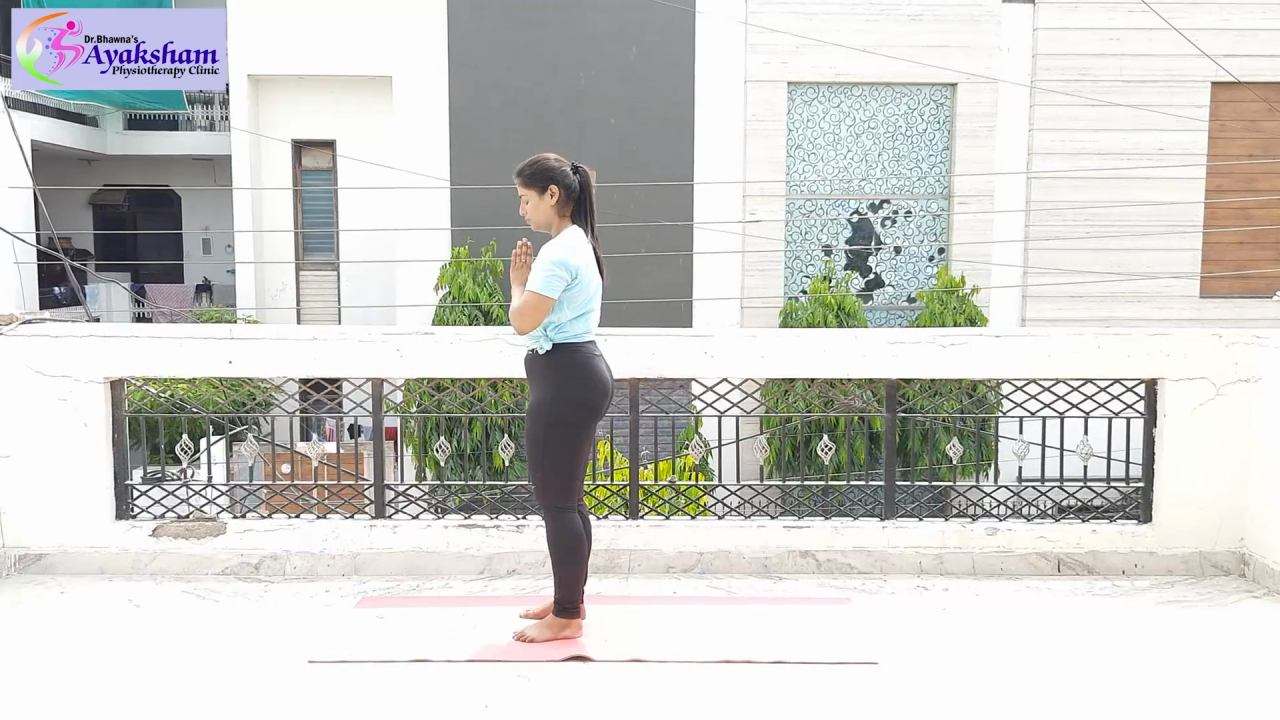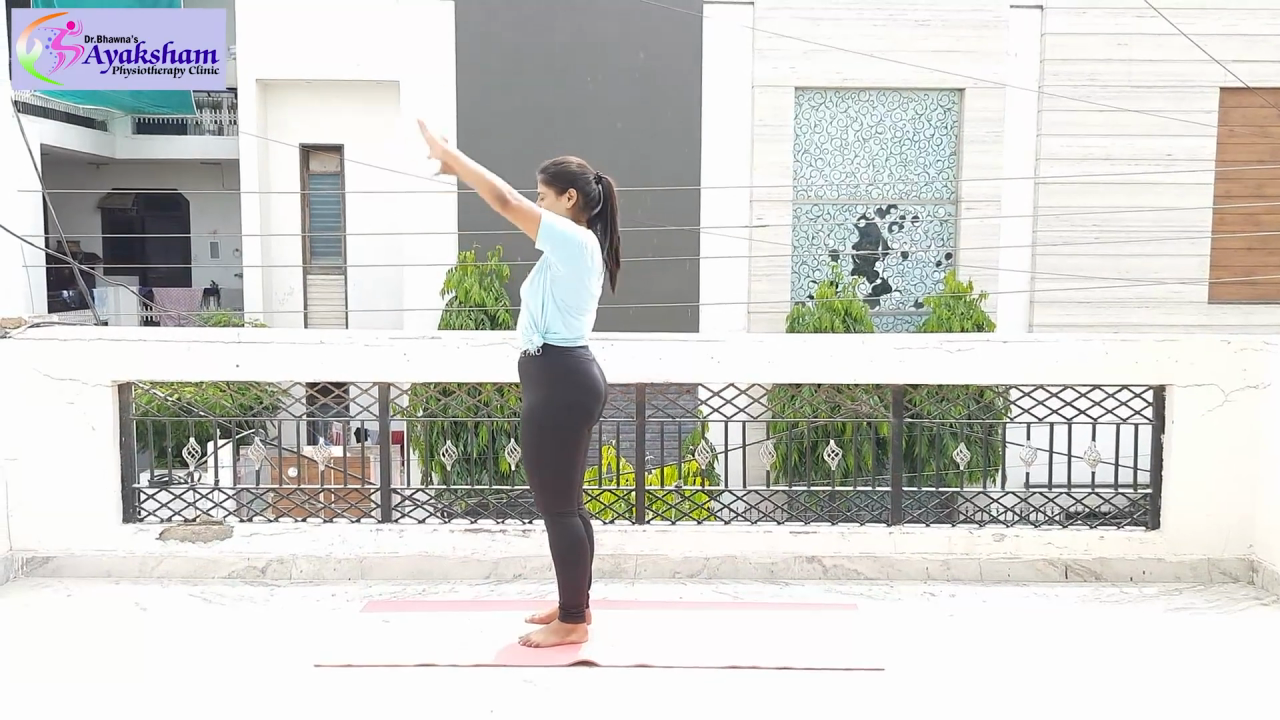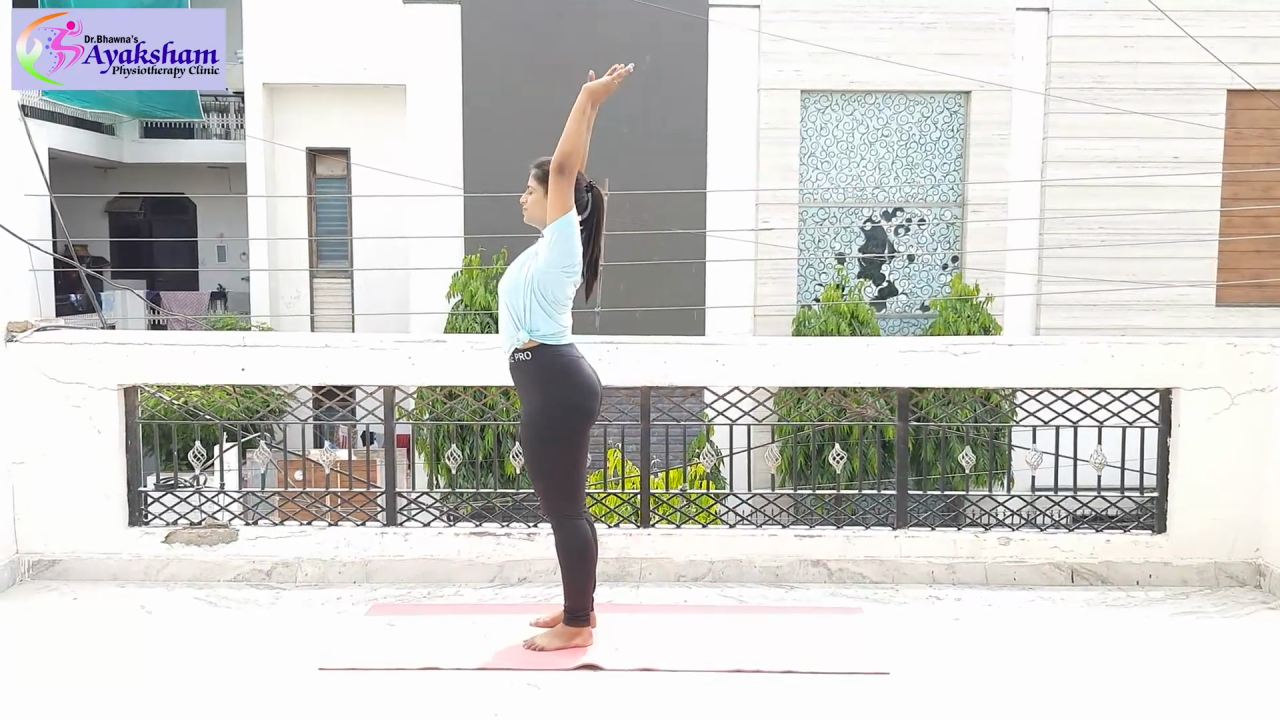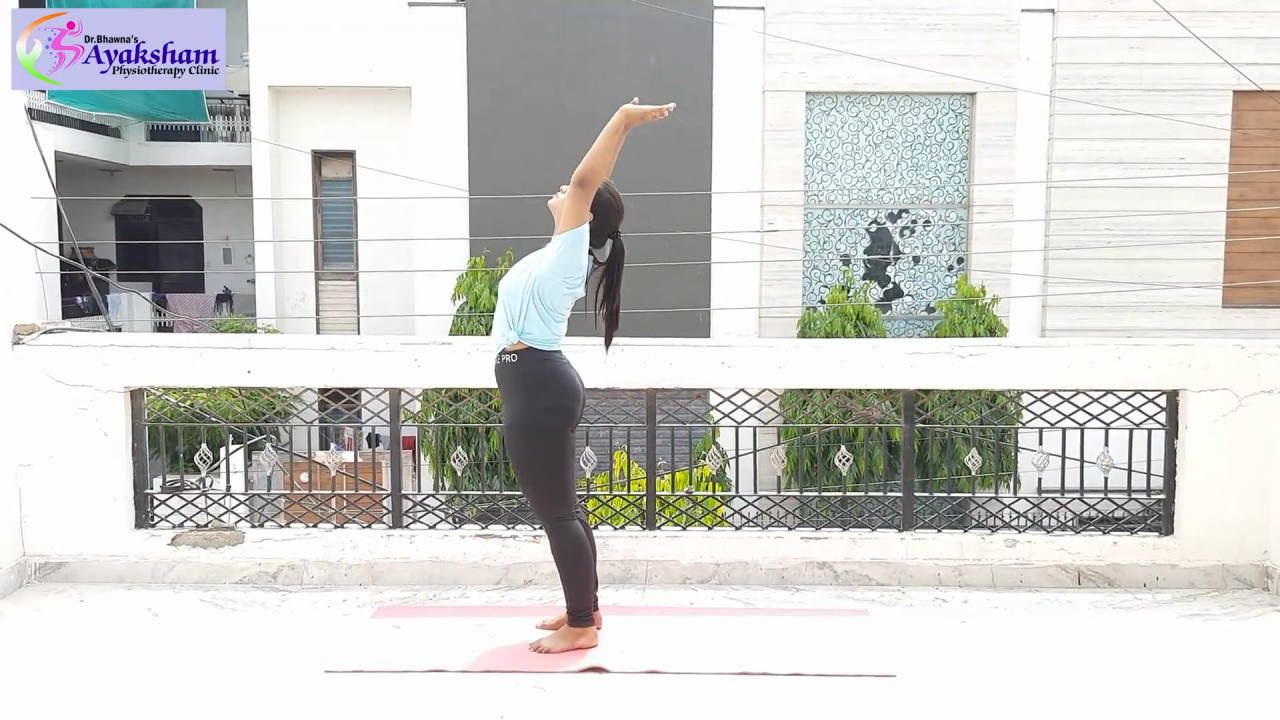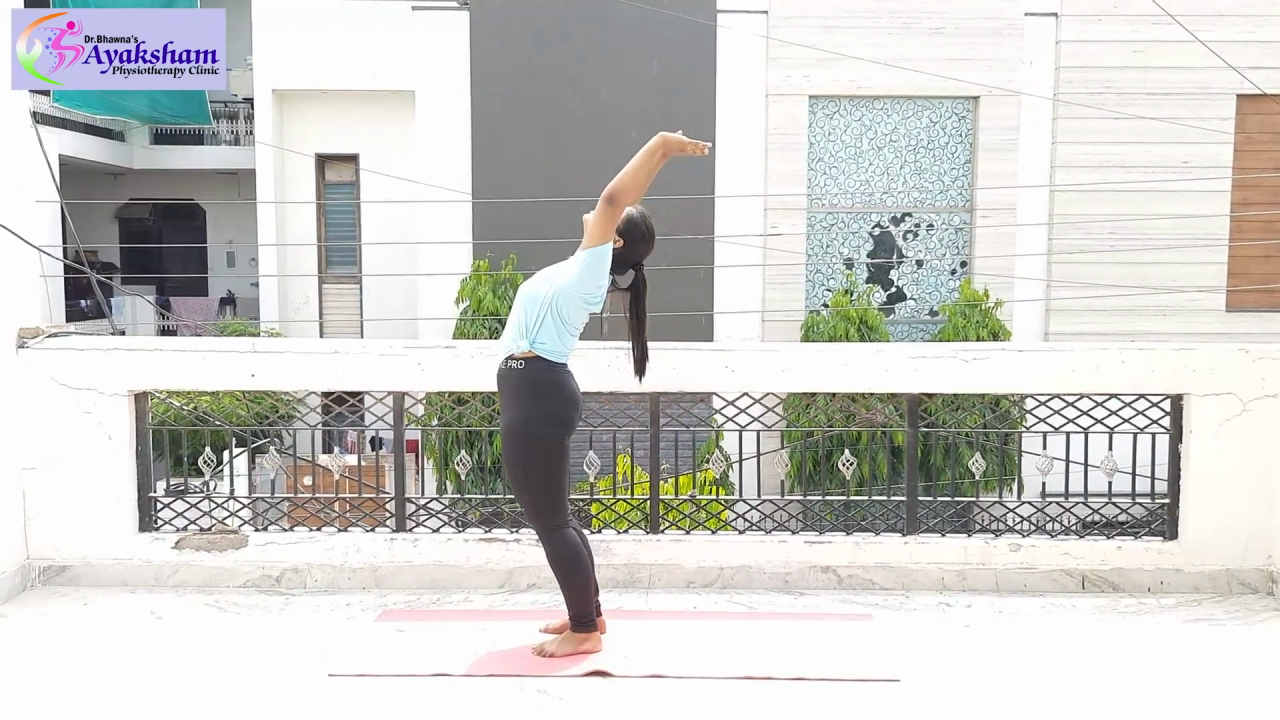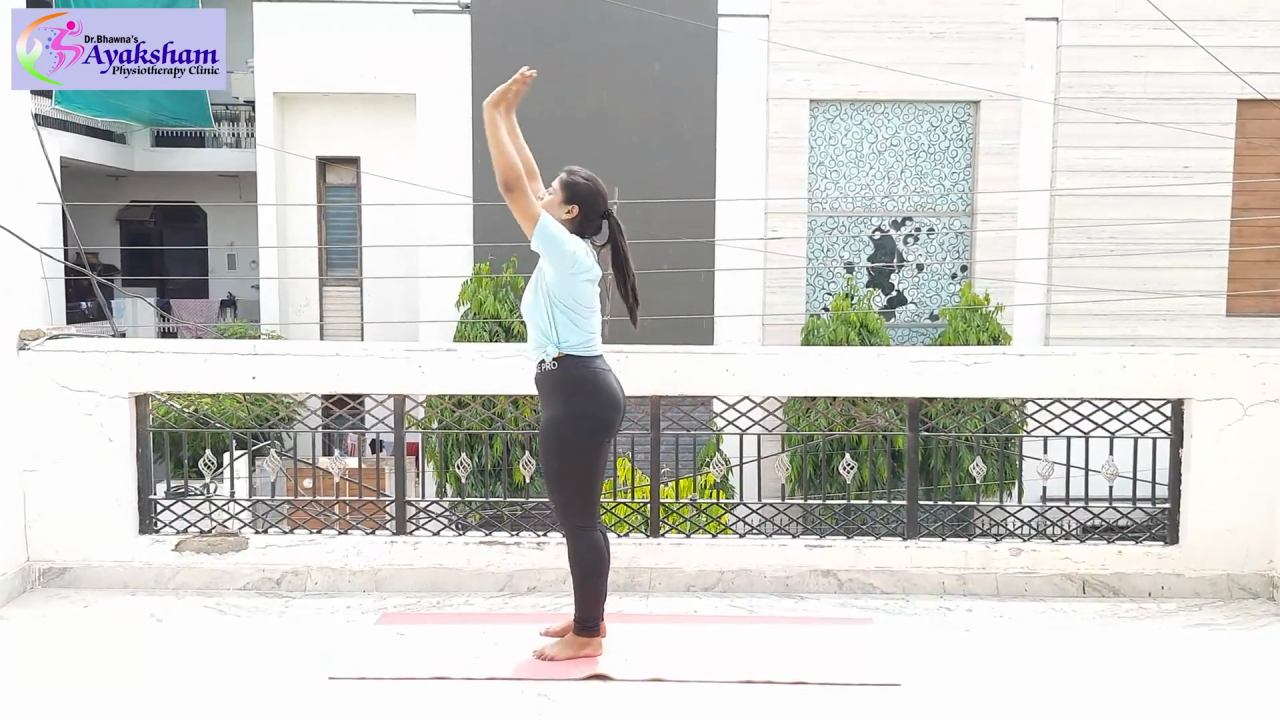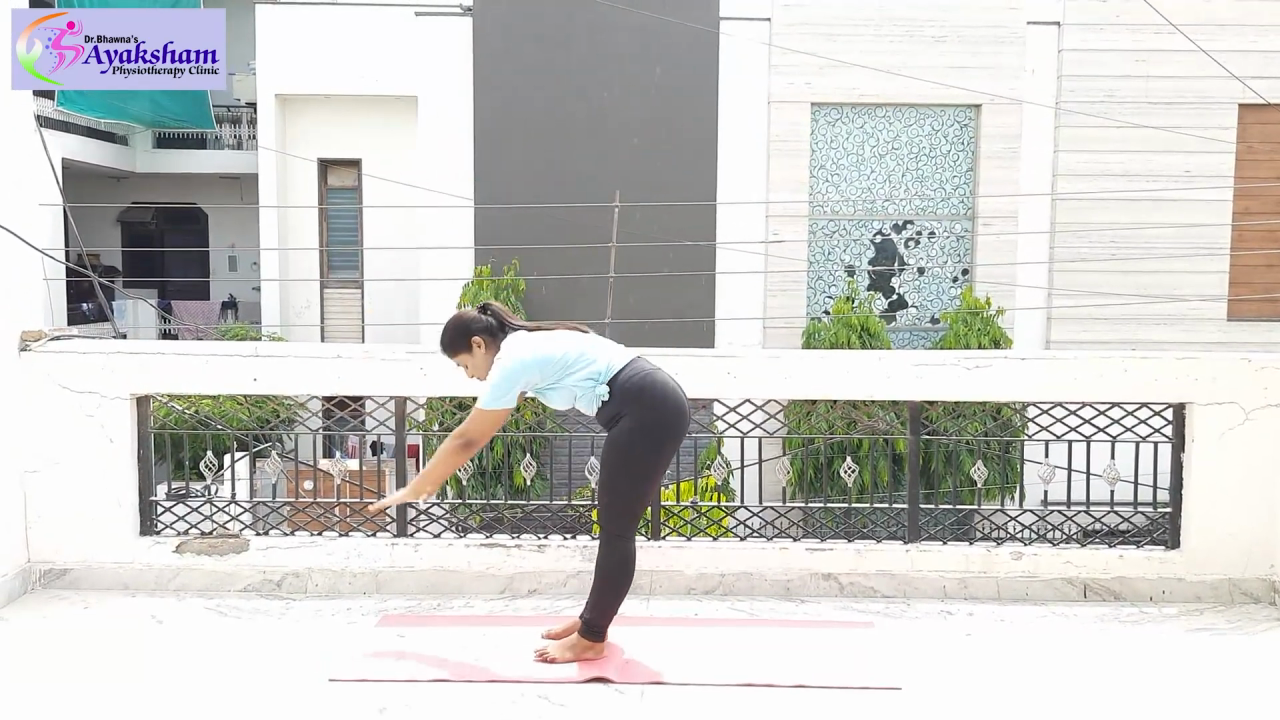
dt=0.7s
person 1, frame 1
left shoulder: (559, 252)
right shoulder: (575, 244)
left elbow: (523, 321)
left wrist: (517, 284)
right wrist: (527, 278)
left hip: (565, 379)
right hip: (577, 374)
left knee: (555, 501)
right knee: (566, 498)
left ankle: (566, 616)
right ankle: (570, 599)
person 1, frame 2
left shoulder: (572, 240)
right shoulder: (574, 245)
left elbow: (507, 202)
right elbow: (518, 208)
left wrist: (451, 156)
right wrist: (457, 163)
left hip: (559, 382)
right hip: (566, 379)
left knee: (557, 505)
right knee: (565, 502)
left ankle: (571, 622)
right ankle: (575, 606)
person 1, frame 3
left shoulder: (563, 242)
right shoulder: (550, 245)
left elbow: (564, 170)
right elbow: (565, 171)
left wrist: (587, 100)
right wrist: (589, 104)
left hip: (555, 385)
right hip: (552, 383)
left knee: (563, 507)
right knee: (564, 505)
left ankle: (577, 625)
right ankle: (578, 608)
person 1, frame 4
left shoulder: (570, 252)
right shoulder: (564, 251)
left elbow: (583, 182)
right elbow: (587, 184)
left wrist: (621, 123)
right wrist: (620, 124)
left hip: (537, 386)
right hip: (536, 385)
left knee: (556, 511)
right knee: (560, 507)
left ankle: (581, 626)
right ankle: (585, 608)
person 1, frame 5
left shoulder: (592, 271)
right shoulder: (585, 267)
left elbow: (613, 198)
right elbow: (619, 201)
left wrist: (659, 146)
right wrist: (658, 151)
left hip: (537, 396)
right hip: (535, 394)
left knee: (549, 520)
right knee: (554, 516)
left ankle: (584, 630)
right ankle: (588, 613)
person 1, frame 6
left shoulder: (568, 252)
right shoulder: (567, 251)
left elbow: (513, 188)
right elbow: (525, 181)
left wrist: (495, 112)
right wrist: (503, 116)
left hip: (579, 395)
right hip: (580, 392)
left knee: (578, 518)
right knee: (578, 515)
left ankle: (587, 635)
right ankle: (589, 618)
person 1, frame 7
left shoulder: (513, 363)
right shoulder: (521, 347)
left elbow: (466, 441)
right elbow: (480, 431)
left wrist: (412, 491)
right wrist: (432, 478)
left hip: (646, 408)
right hip: (654, 402)
left knee: (617, 527)
right knee: (614, 521)
left ankle: (588, 639)
right ankle: (591, 622)
